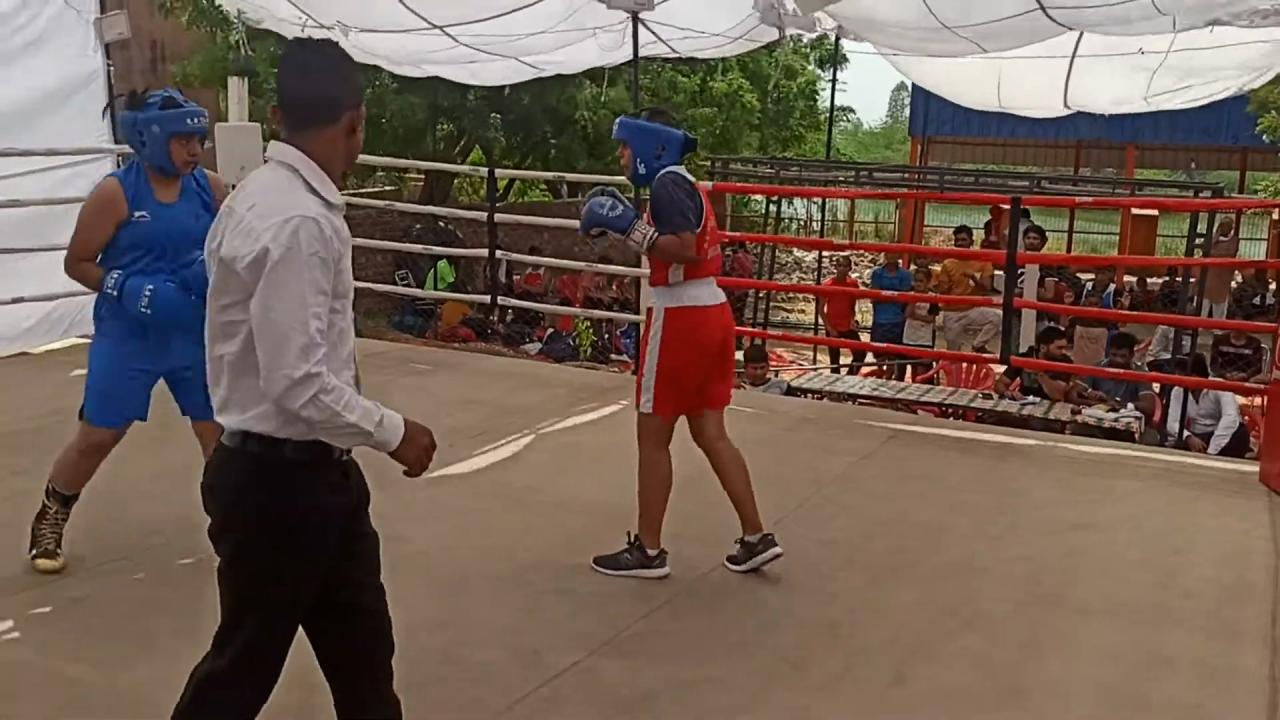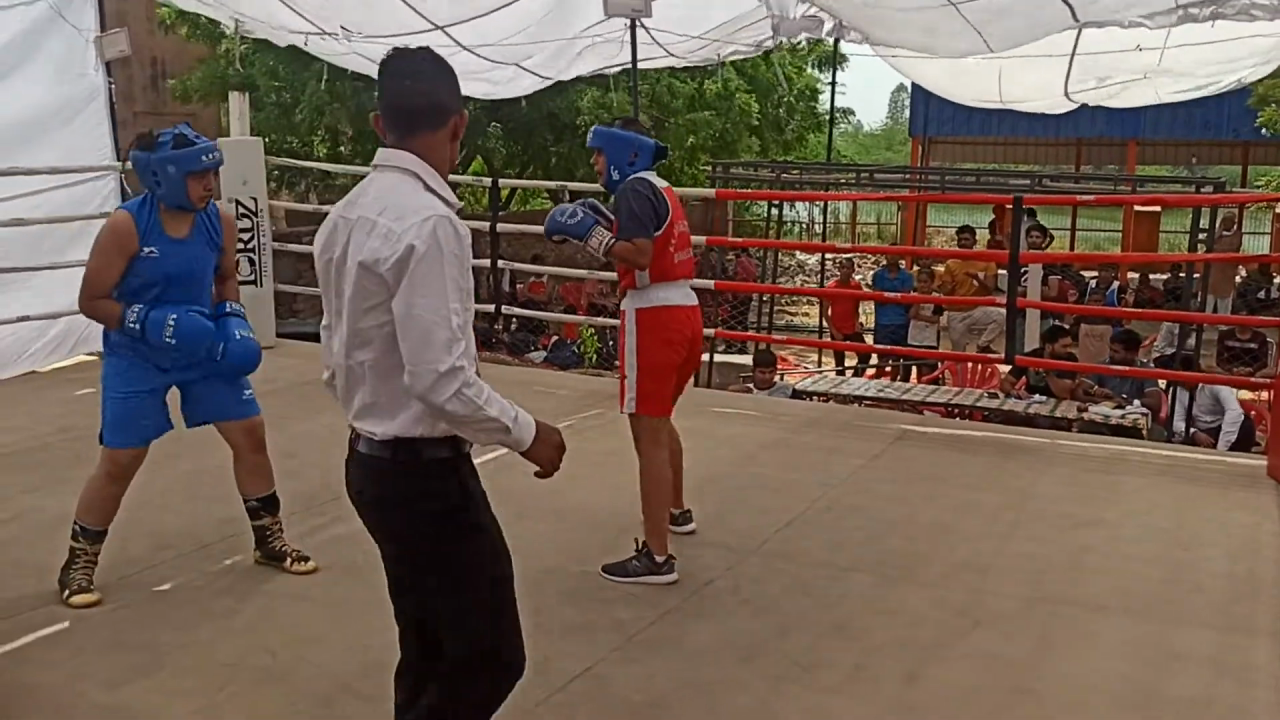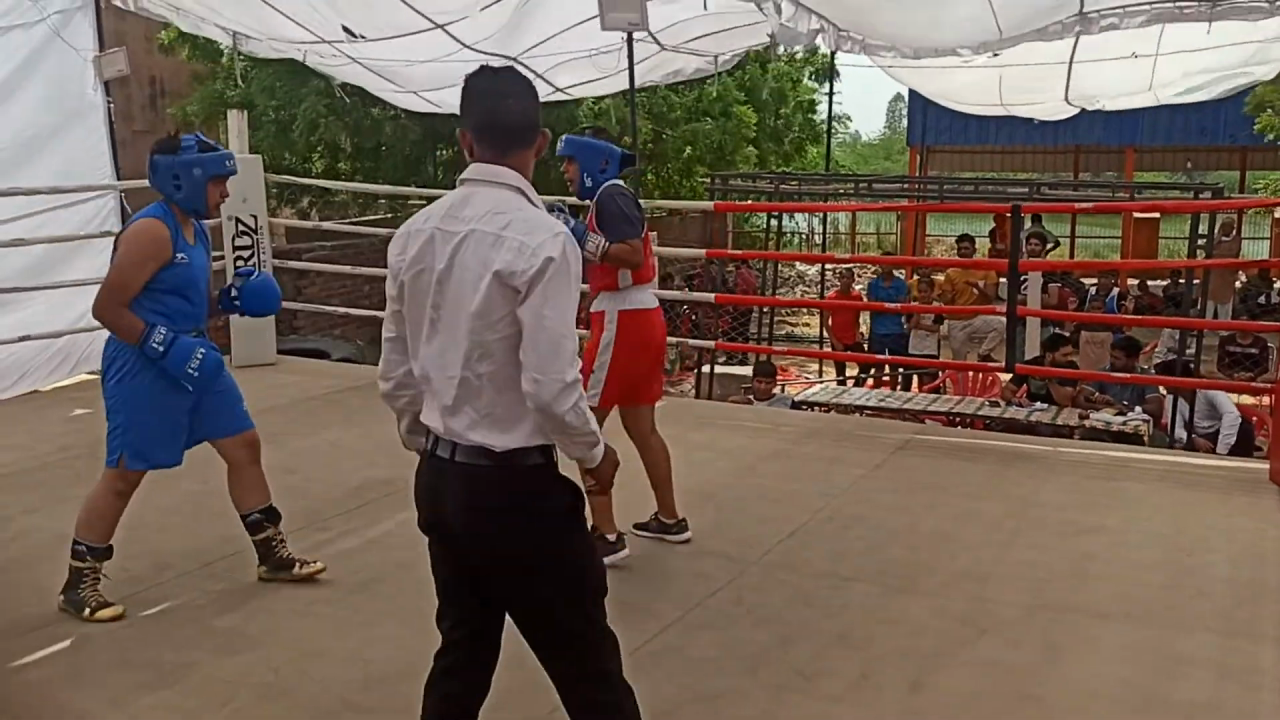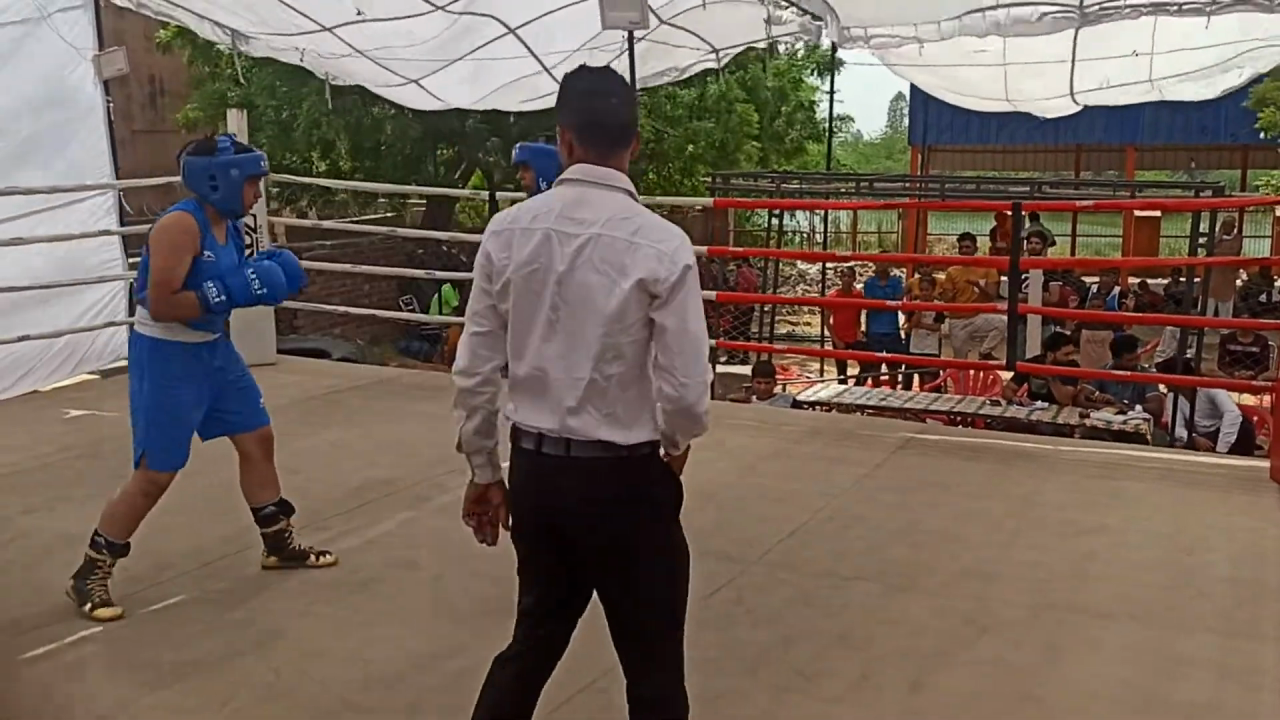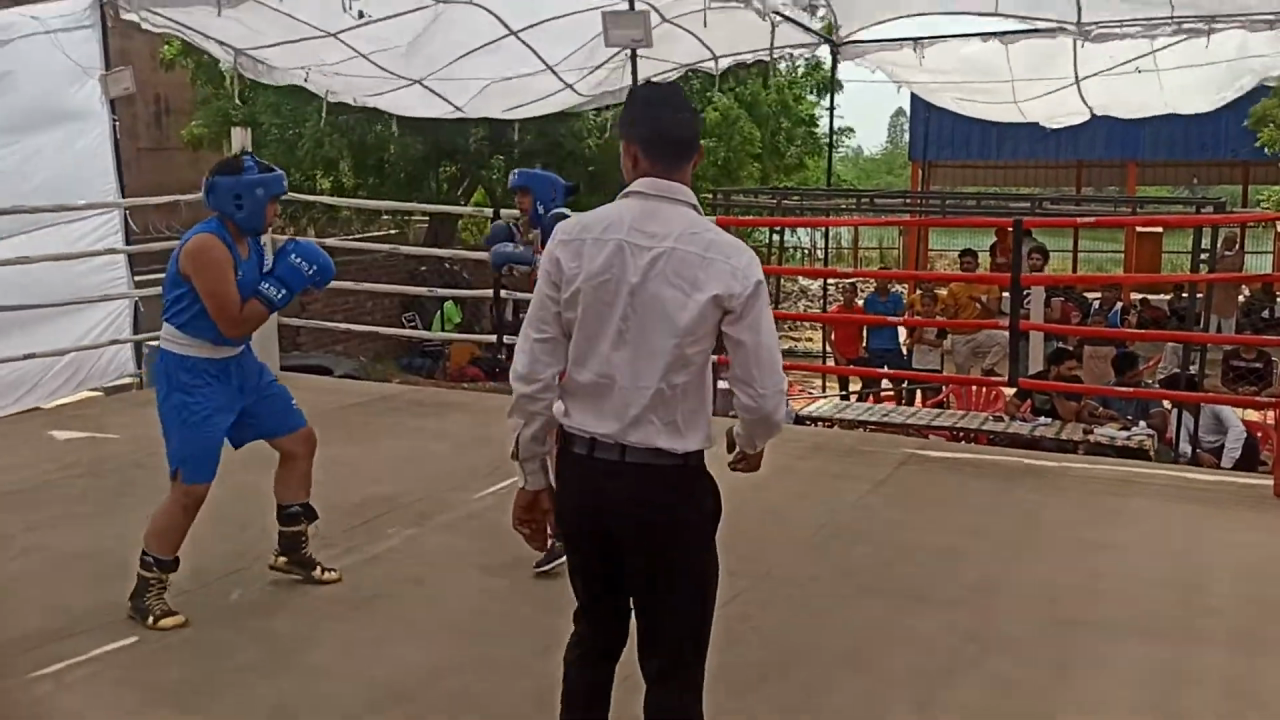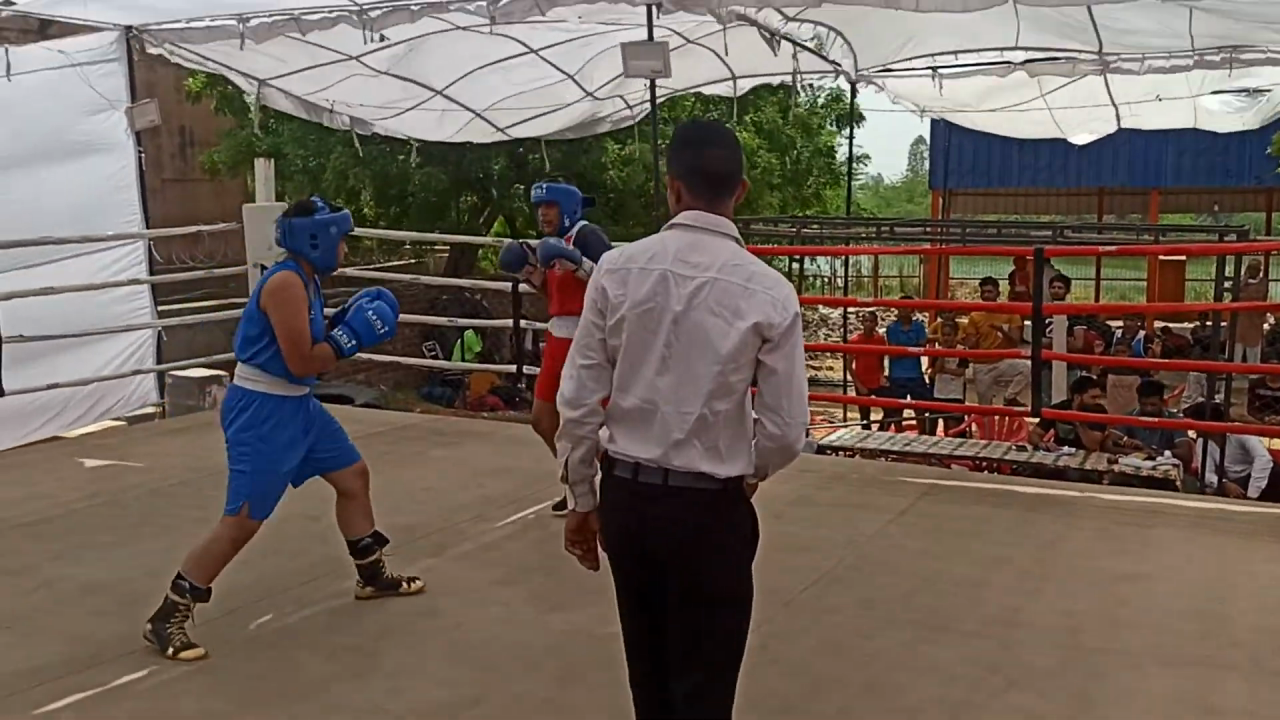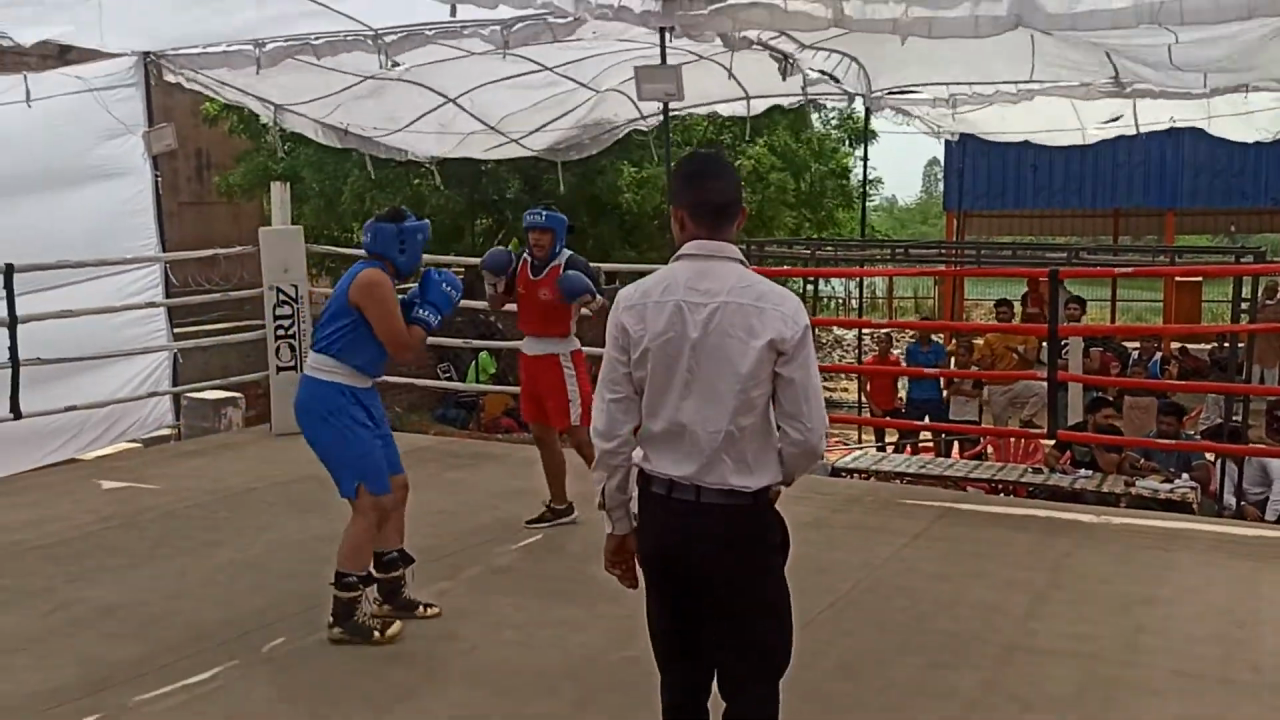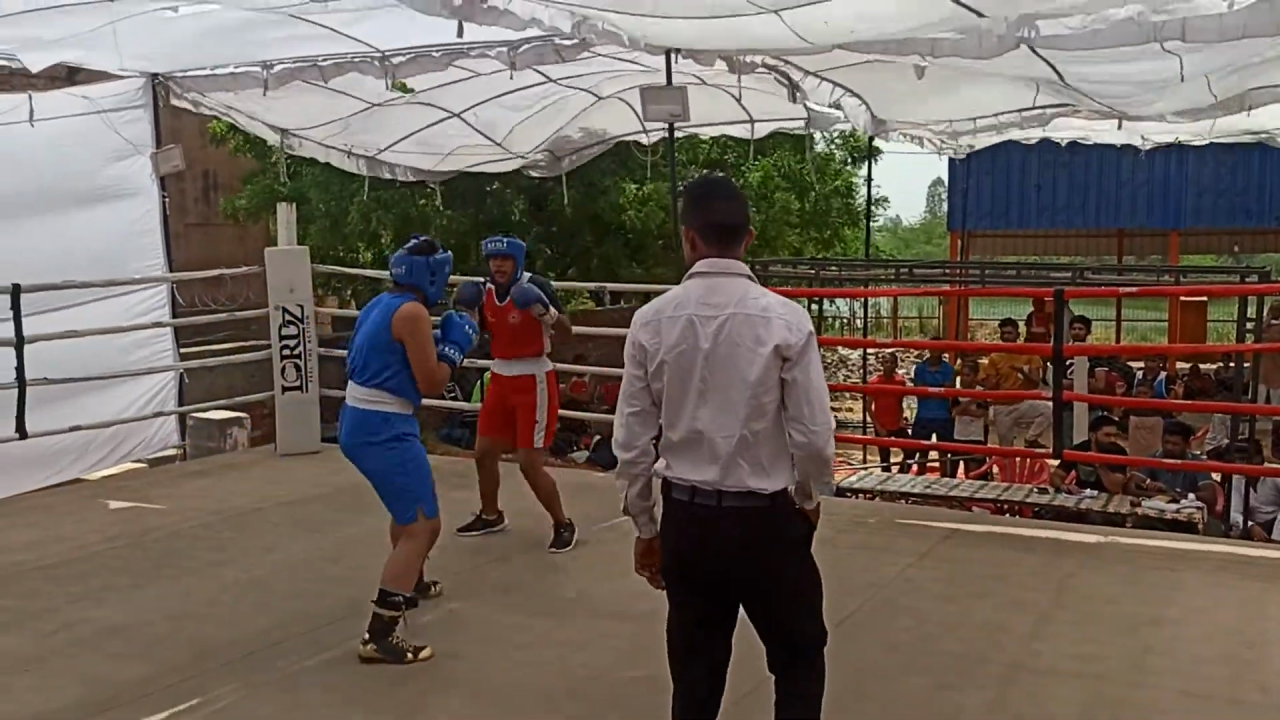
dt=0.3s
person 1, frame 1
left shoulder: (263, 199)
right shoulder: (299, 223)
right elbow: (300, 386)
right wrist: (394, 432)
left hip: (304, 470)
right hip: (280, 477)
left knee: (361, 646)
right knee: (247, 660)
person 1, frame 2
left shoulder: (348, 214)
right shoulder: (428, 222)
right elbow: (441, 379)
right wrist: (525, 432)
left hip: (375, 460)
right hip: (423, 473)
left knee: (433, 648)
right knee: (489, 658)
person 1, frame 3
left shoulder: (415, 233)
right shoulder: (542, 238)
left elbow: (394, 377)
right elbow: (552, 390)
right wrist: (594, 452)
left hip: (440, 476)
right hip: (516, 485)
left knee: (462, 655)
right knee: (584, 663)
person 1, frame 4
left shoulder: (508, 231)
right shoulder: (662, 245)
left elbow: (473, 373)
right elbow: (685, 392)
left wrist: (483, 471)
right wrist: (678, 441)
left hip: (534, 469)
right hip: (622, 478)
left knee: (535, 638)
right knee: (652, 664)
person 1, frame 5
left shoulder: (572, 239)
right shoulder: (729, 260)
left elbow: (531, 377)
right elbow: (764, 400)
left wrist: (532, 476)
right wrist: (749, 442)
left hip: (581, 472)
right hip: (668, 484)
left knee: (595, 633)
right knee: (671, 668)
person 1, frame 6
left shoulder: (618, 270)
right shoulder: (768, 292)
left elbow: (577, 402)
right elbow: (785, 429)
left wrist: (582, 499)
right wrist: (752, 471)
left hip: (626, 497)
right hip: (709, 509)
left knee: (648, 666)
person 1, frame 7
left shoulder: (635, 302)
right shoulder: (778, 308)
left elbow: (610, 431)
right elbow: (808, 436)
left wrist: (618, 523)
left hip: (662, 516)
right hip: (743, 521)
person 1, frame 8
left shoulder: (651, 321)
right shoulder: (785, 318)
left elbow: (631, 441)
right elbow: (814, 436)
left wrist: (645, 526)
right wrist: (808, 497)
left hip: (686, 521)
right hip: (765, 520)
right knee: (800, 664)
person 2, frame 1
left shoulder: (209, 190)
right shoulder: (115, 193)
right elbow: (78, 264)
right wrist: (126, 290)
left hip: (189, 328)
right hip: (127, 329)
left knee: (220, 430)
right knee: (99, 434)
right ankle: (49, 525)
person 2, frame 2
left shoulder: (219, 220)
right shoulder: (125, 226)
right elbow: (91, 301)
left wrist: (232, 320)
right wrist: (149, 323)
left hip: (204, 348)
right hip: (136, 354)
left knee: (250, 434)
right knee: (119, 460)
left ankle: (270, 541)
right ankle: (78, 564)
person 2, frame 3
left shoulder: (194, 228)
right shoulder: (150, 232)
right elbow: (107, 308)
left wrist: (229, 297)
right wrist: (168, 347)
left hip: (191, 360)
right hip: (142, 366)
left knee: (244, 446)
right knee: (123, 475)
left ankle: (272, 555)
right ankle: (79, 582)
person 2, frame 4
left shoulder: (230, 226)
right shoulder: (179, 226)
right elbow: (163, 306)
left wrist: (259, 280)
right wrist: (230, 291)
left hip: (215, 352)
right hip: (165, 357)
left knee: (259, 441)
right knee: (154, 475)
left ankle: (279, 544)
right ankle: (90, 575)
person 2, frame 5
left shoulder: (248, 241)
right shoulder: (206, 246)
right elbow: (233, 324)
left wrist: (288, 276)
right wrist: (283, 284)
left hip: (239, 364)
right hip: (191, 374)
left knee: (299, 441)
right knee: (191, 489)
left ankle: (292, 551)
right ankle: (146, 590)
person 2, frame 6
left shoulder: (307, 280)
right shoulder: (285, 284)
right elbow: (301, 362)
left wrist: (346, 320)
right wrist: (354, 334)
left hip: (298, 404)
right hip: (260, 410)
left knee: (354, 477)
right knee: (242, 522)
left ankle: (373, 576)
right ankle: (167, 618)
person 2, frame 7
left shoulder: (370, 277)
right shoulder: (373, 280)
right elbow: (405, 351)
left wrist: (415, 303)
right wrist: (433, 307)
left hip: (351, 397)
right hip: (331, 401)
left knee: (395, 491)
right knee: (372, 503)
left ankle: (392, 592)
right ankle: (345, 617)
person 2, frame 8
left shoulder: (382, 303)
right shoulder: (412, 312)
right elbow: (431, 384)
left wrist: (433, 341)
right wrist: (455, 345)
left hip: (365, 421)
right hip: (381, 428)
left knee: (416, 497)
right knee: (422, 527)
left ankle: (409, 583)
right ankle: (379, 636)
person 3, frame 1
left shoulder: (668, 184)
right shoulder: (683, 184)
left elbow: (683, 252)
left wrist: (629, 226)
right wrist: (632, 216)
left hip: (680, 317)
right hip: (712, 314)
left knee: (653, 436)
right knee: (710, 435)
left ankle: (646, 549)
right ankle: (756, 536)
person 3, frame 2
left shoulder: (633, 189)
right shoulder: (661, 190)
left elbow: (638, 256)
left wrist: (588, 232)
right wrist: (607, 222)
left hip: (653, 318)
right hip: (684, 313)
left knee: (649, 439)
right knee: (658, 421)
left ankle: (656, 555)
right ankle: (676, 510)
person 3, frame 3
left shoulder: (613, 195)
right shoulder: (610, 197)
left elbow: (630, 256)
left wrist: (581, 240)
right wrist: (572, 235)
left hip: (624, 322)
right hip: (641, 319)
right knee: (640, 425)
left ankle: (606, 534)
right ankle: (669, 518)
person 3, frame 4
left shoulder: (567, 200)
right shoulder: (569, 199)
left elbow: (581, 258)
left wrist: (530, 245)
right wrist: (528, 242)
left hip: (586, 320)
right hip: (587, 319)
left knee: (563, 418)
right knee: (578, 413)
person 3, frame 5
left shoulder: (558, 225)
right shoulder: (551, 225)
left elbow: (578, 272)
left wrist: (529, 261)
right wrist: (523, 257)
left hip: (573, 333)
right hip: (566, 330)
left knee: (543, 425)
right knee: (556, 421)
left ankle: (567, 535)
person 3, frame 6
left shoulder: (587, 234)
right shoulder: (555, 240)
left wrist: (579, 266)
right wrist: (527, 270)
right hip: (560, 341)
right knee: (541, 419)
person 3, frame 7
left shoulder: (571, 264)
right shoulder: (521, 261)
left elbow: (604, 309)
right elbow: (497, 302)
left wrist: (591, 299)
right wrist: (493, 282)
left hip: (562, 361)
right hip: (530, 358)
left knee: (580, 442)
right knee: (543, 437)
right ankle: (559, 506)
person 3, frame 8
left shoulder: (535, 286)
right shoulder: (486, 290)
left elbow: (566, 327)
right elbow: (479, 331)
left wrist: (546, 313)
right wrist: (468, 313)
left hip: (534, 383)
right hip: (501, 382)
left knee: (530, 464)
right knee: (484, 454)
left ankle: (563, 524)
right ankle: (490, 515)
